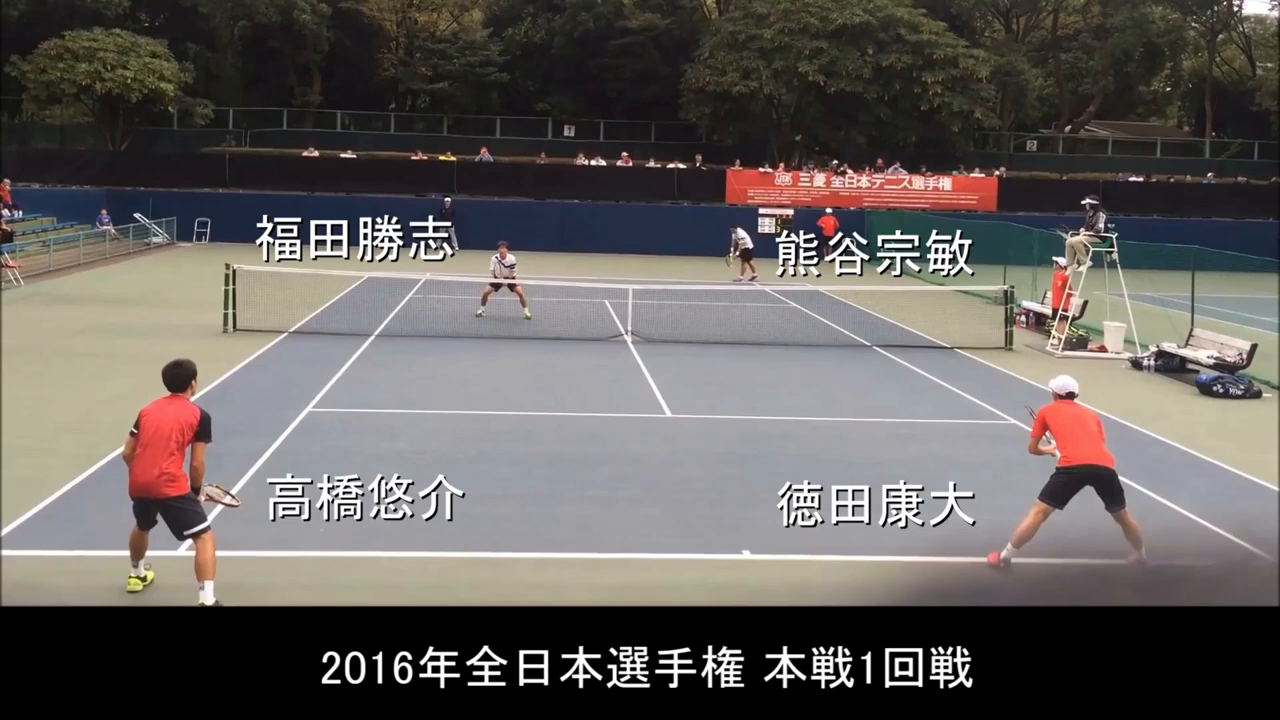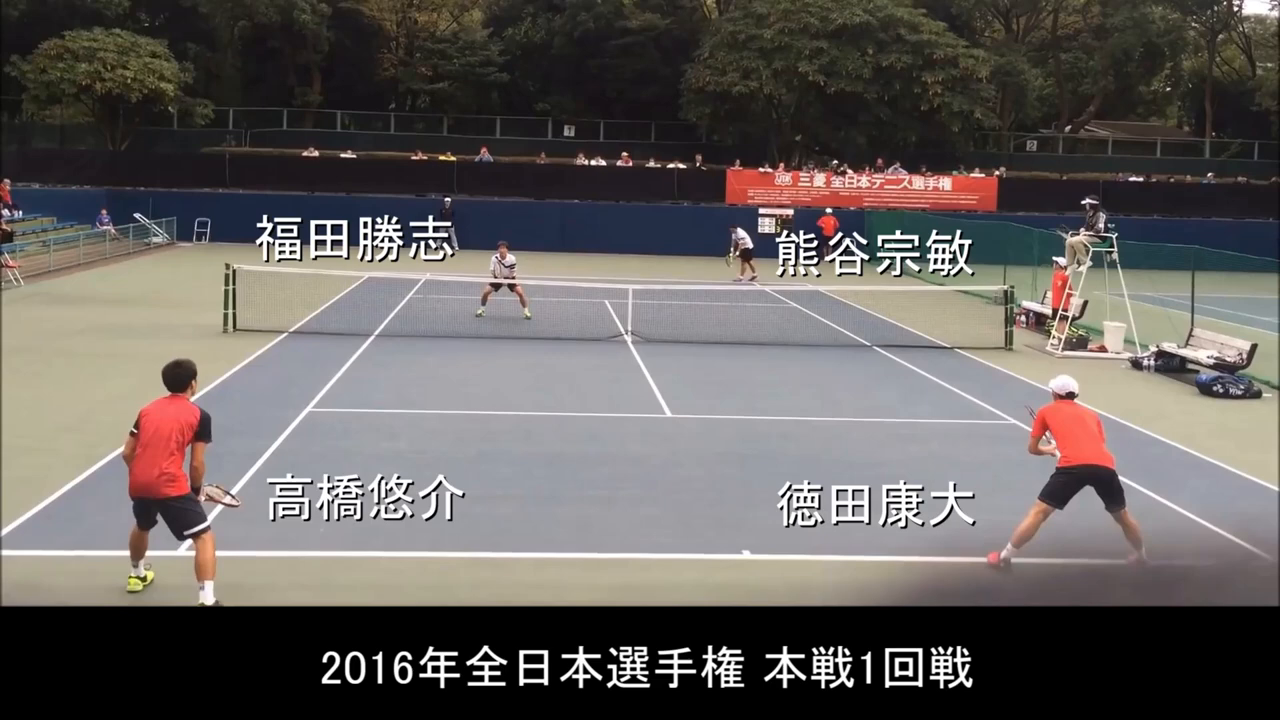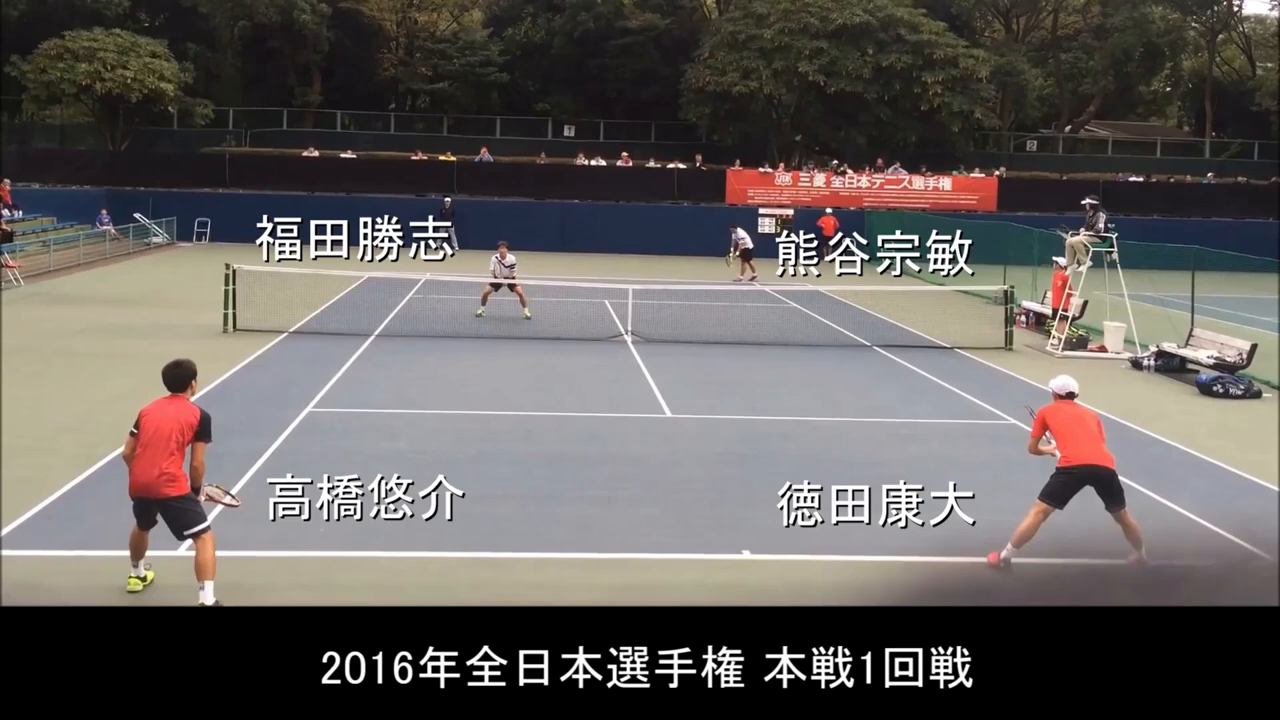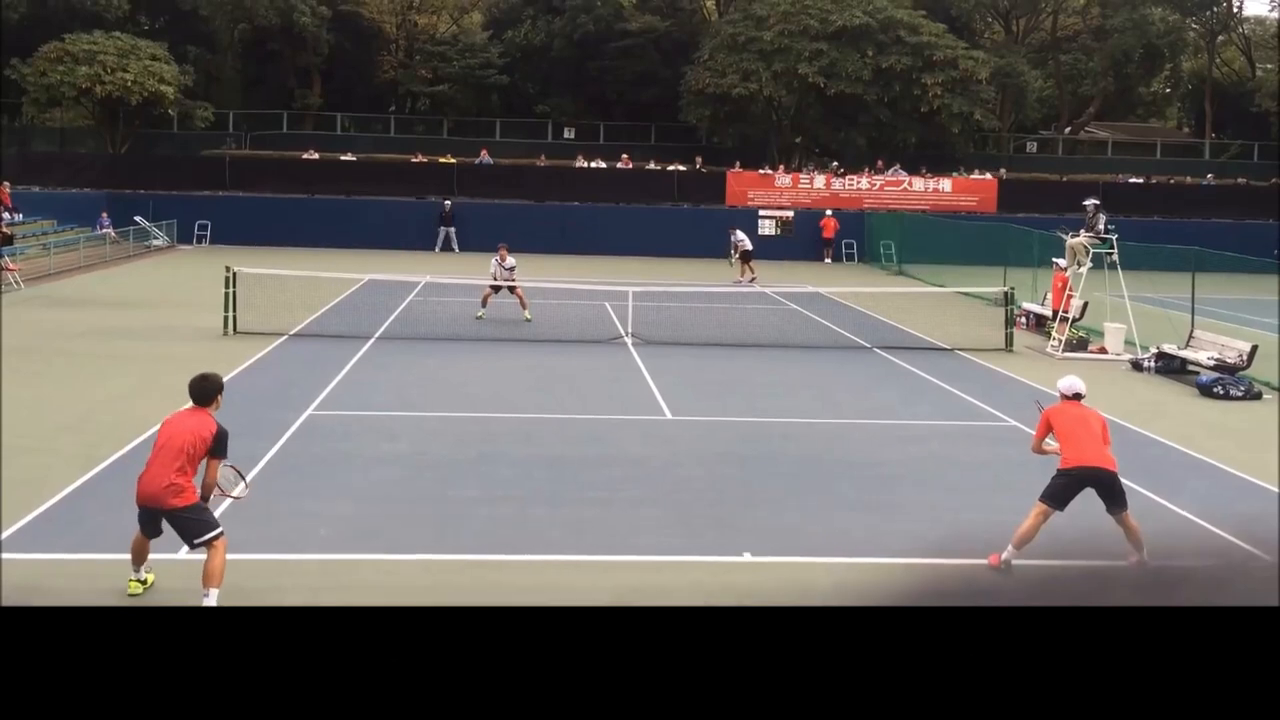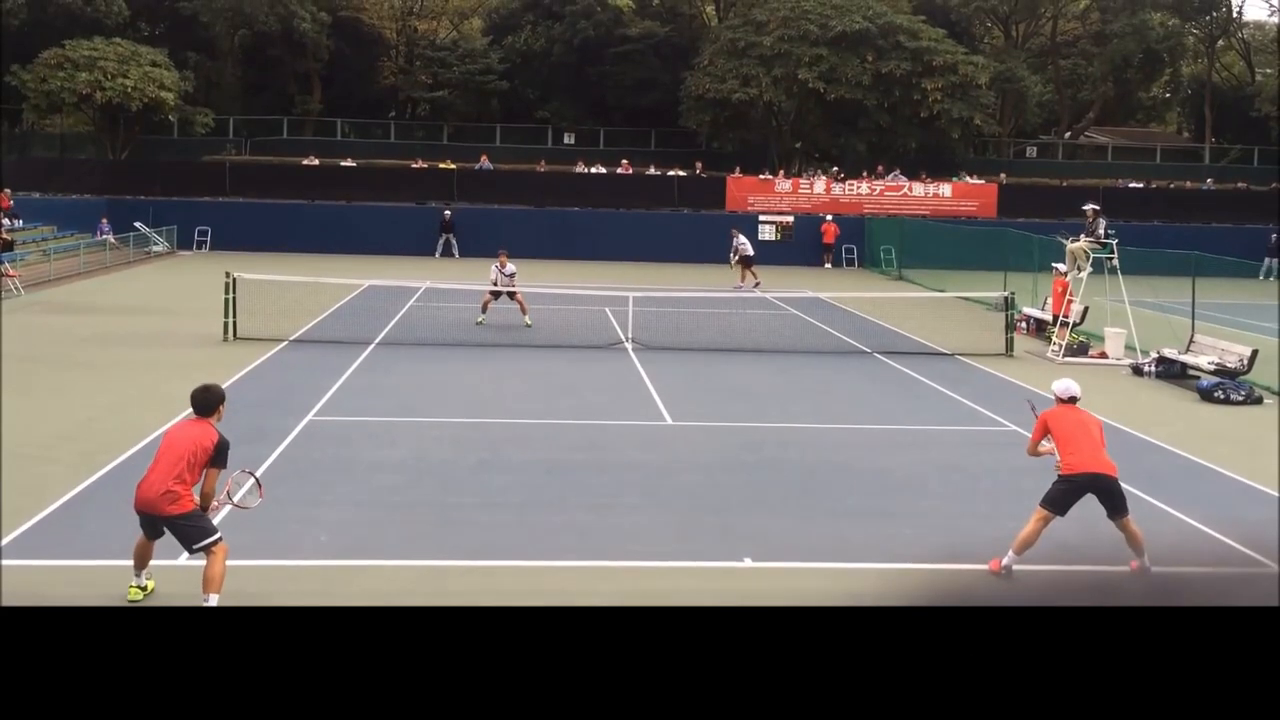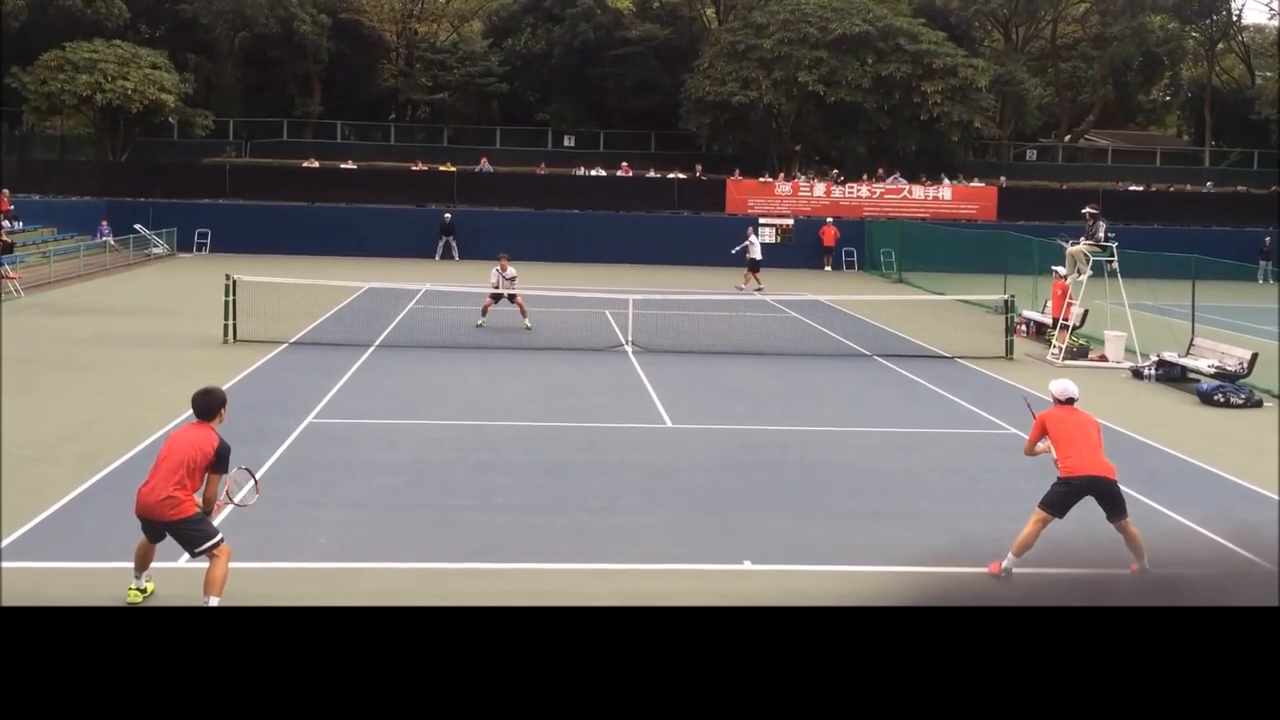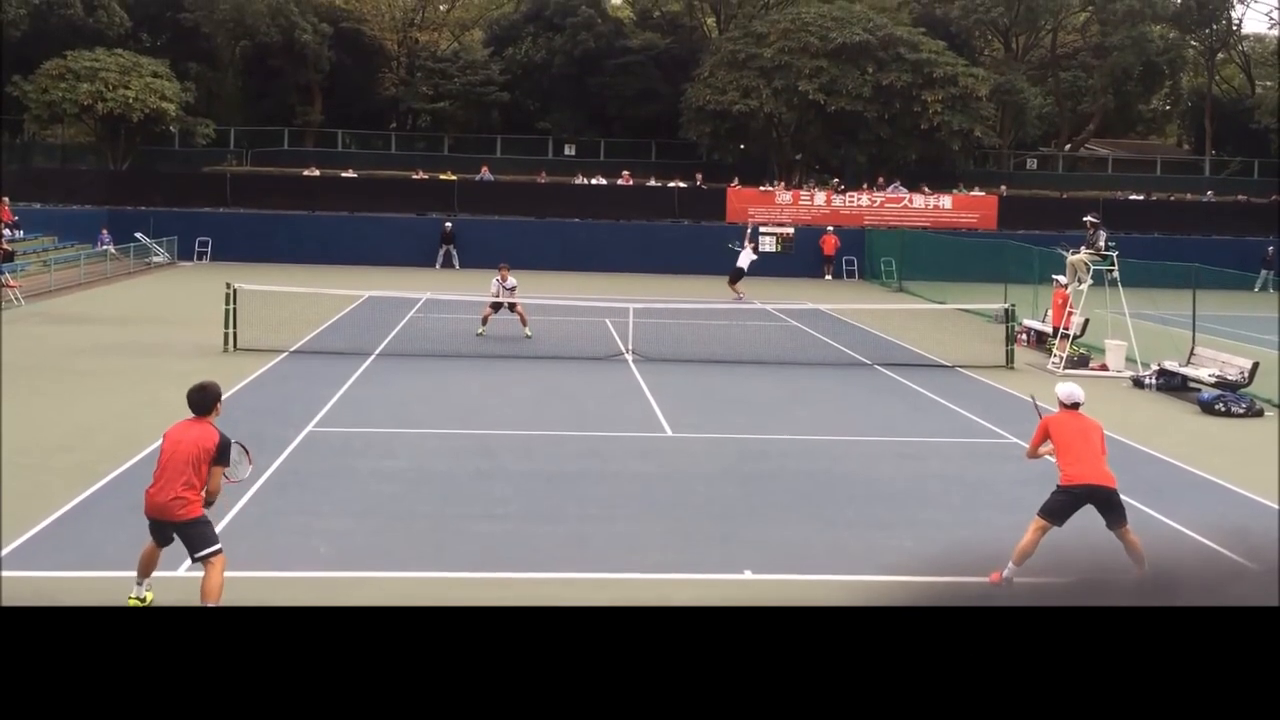
dt=0.7s
person 1, frame 1
left shoulder: (147, 409)
right shoulder: (199, 416)
left elbow: (127, 452)
right elbow: (197, 463)
right wrist: (196, 490)
left hip: (138, 483)
right hip: (170, 486)
left knee: (142, 527)
right knee: (204, 538)
left ankle: (137, 575)
right ankle: (207, 599)
person 1, frame 2
left shoulder: (147, 410)
right shoulder: (199, 416)
left elbow: (127, 453)
right elbow: (197, 464)
right wrist: (196, 490)
left hip: (138, 483)
right hip: (170, 486)
left knee: (142, 527)
right knee: (204, 538)
left ankle: (137, 575)
right ankle: (207, 599)
person 1, frame 3
left shoulder: (147, 410)
right shoulder: (199, 416)
left elbow: (127, 453)
right elbow: (197, 463)
right wrist: (196, 490)
left hip: (138, 483)
right hip: (170, 486)
left knee: (142, 527)
right knee: (204, 538)
left ankle: (137, 575)
right ankle: (207, 600)
person 1, frame 4
left shoulder: (171, 418)
right shoulder: (217, 431)
right elbow: (210, 480)
right wrist: (203, 500)
left hip: (145, 489)
right hip: (176, 495)
left knee: (145, 533)
right knee: (217, 544)
left ankle: (137, 578)
right ankle: (209, 602)
person 1, frame 5
left shoulder: (177, 428)
right shoulder: (219, 441)
right elbow: (207, 490)
left wrist: (194, 501)
right wrist: (204, 509)
left hip: (143, 496)
right hip: (173, 503)
left knee: (149, 535)
right knee: (218, 550)
left ankle: (138, 584)
right ankle: (209, 602)
person 1, frame 6
left shoulder: (177, 433)
right shoulder: (220, 446)
right elbow: (210, 495)
left wrist: (195, 502)
right wrist: (207, 512)
left hip: (144, 502)
right hip: (174, 508)
left knee: (151, 538)
right knee: (220, 553)
left ankle: (137, 587)
right ankle: (210, 604)
person 1, frame 7
left shoulder: (172, 430)
right shoulder: (220, 440)
right elbow: (213, 489)
right wrist: (207, 501)
left hip: (154, 502)
right hip: (185, 509)
left knee: (157, 544)
right knee: (215, 562)
left ankle: (138, 595)
person 2, frame 1
left shoulder: (1046, 411)
right shoulder: (1091, 414)
left elbow: (1032, 448)
left wrist: (1049, 450)
left hip: (1072, 466)
right hip: (1105, 466)
left knee: (1038, 512)
right knee: (1122, 515)
left ankle: (1004, 557)
right ankle: (1141, 555)
person 2, frame 2
left shoulder: (1046, 411)
right shoulder: (1091, 414)
left elbow: (1032, 448)
left wrist: (1049, 449)
left hip: (1072, 466)
right hip: (1104, 466)
left knee: (1038, 512)
right knee: (1122, 515)
left ankle: (1004, 557)
right ankle: (1141, 555)
person 2, frame 3
left shoulder: (1046, 411)
right shoulder: (1091, 414)
left elbow: (1032, 448)
left wrist: (1050, 449)
left hip: (1072, 466)
right hip: (1105, 466)
left knee: (1038, 512)
right knee: (1122, 515)
left ankle: (1004, 556)
right ankle: (1140, 555)
person 2, frame 4
left shoulder: (1052, 411)
right shoulder: (1097, 416)
left elbow: (1036, 448)
left hip: (1073, 468)
right hip: (1106, 468)
left knee: (1039, 514)
right knee: (1124, 517)
left ankle: (1005, 558)
right ankle: (1141, 557)
person 2, frame 5
left shoulder: (1048, 415)
right shoulder: (1093, 419)
left elbow: (1031, 451)
left wrist: (1049, 449)
left hip: (1075, 474)
right hip: (1107, 473)
left knee: (1039, 519)
right knee: (1125, 523)
left ankle: (1005, 564)
right ankle: (1143, 563)
person 2, frame 6
left shoulder: (1046, 416)
right shoulder: (1091, 420)
left elbow: (1028, 450)
left wrist: (1045, 448)
left hip: (1074, 476)
right hip: (1105, 475)
left knee: (1038, 520)
right knee: (1124, 525)
left ankle: (1005, 567)
right ankle: (1143, 566)
person 2, frame 7
left shoulder: (1050, 421)
right shoulder: (1096, 426)
left elbow: (1030, 454)
left hip: (1073, 484)
right hip: (1105, 484)
left knee: (1037, 528)
right knee: (1124, 533)
left ankle: (1006, 575)
